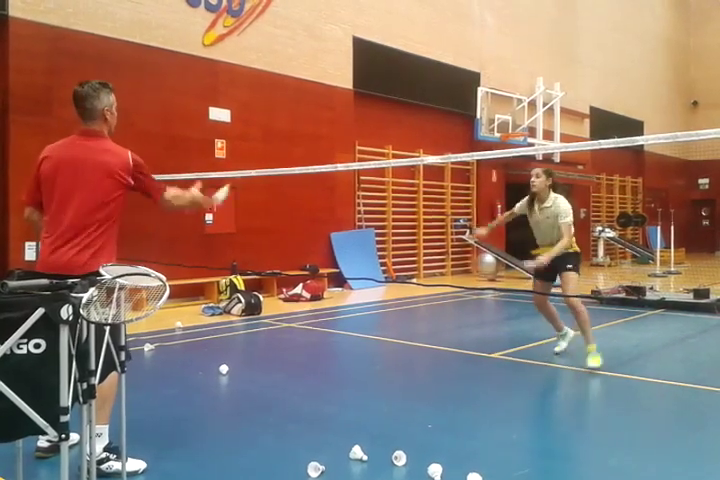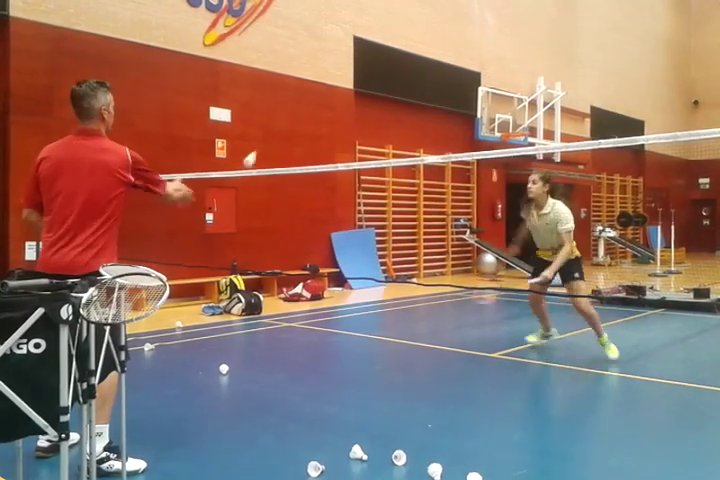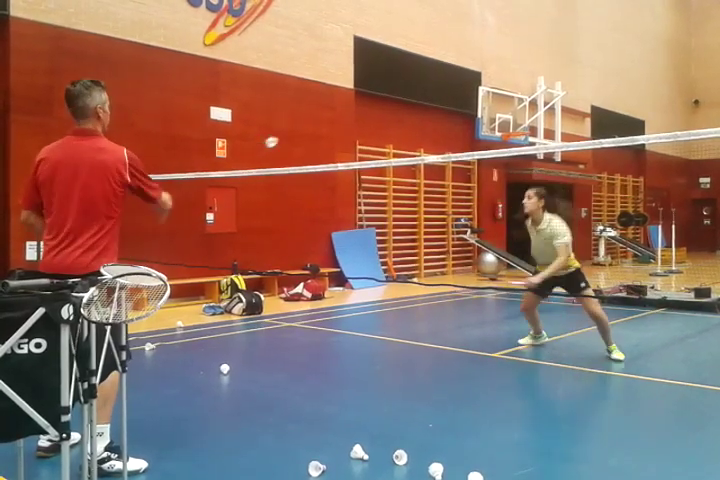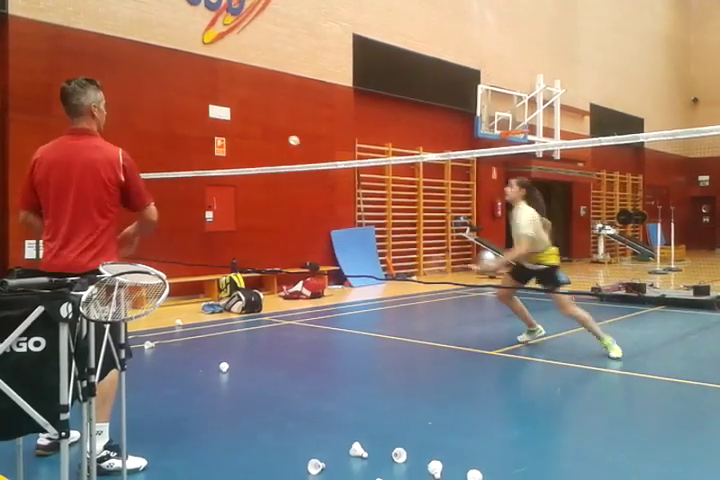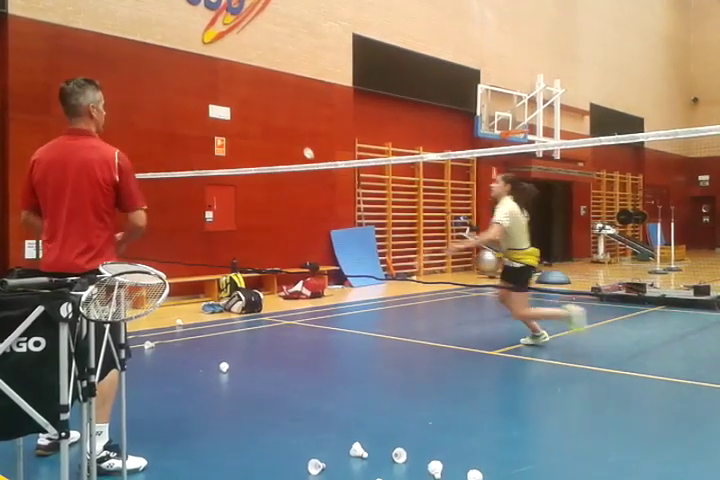
dt=0.1s
person 1, frame 1
left shoulder: (49, 154)
right shoulder: (124, 160)
left elbow: (31, 213)
right elbow: (168, 198)
right wrist: (195, 197)
left hip: (51, 272)
right hip: (92, 274)
right knee: (107, 362)
left ankle: (49, 434)
person 1, frame 2
left shoulder: (48, 154)
right shoulder: (122, 158)
left elbow: (30, 215)
right elbow: (172, 193)
right wrist: (181, 189)
left hip: (52, 271)
right hip: (93, 274)
right knee: (107, 360)
left ankle: (48, 434)
right ankle: (101, 450)
person 1, frame 3
left shoulder: (46, 156)
right shoulder: (120, 158)
left elbow: (29, 217)
right elbow: (163, 203)
right wrist: (166, 200)
left hip: (54, 272)
right hip: (95, 274)
right knee: (109, 362)
left ankle: (50, 435)
right ankle: (102, 450)
person 1, frame 4
left shoulder: (42, 156)
right shoulder: (116, 157)
left elbow: (27, 217)
right elbow: (149, 217)
right wrist: (130, 237)
left hip: (53, 271)
right hip: (94, 273)
right knee: (107, 360)
left ankle: (49, 433)
right ankle: (101, 449)
person 1, frame 5
left shoulder: (41, 157)
right shoulder: (112, 158)
left elbow: (28, 217)
right elbow: (139, 221)
right wrist: (120, 242)
left hip: (54, 271)
right hip: (94, 273)
right knee: (107, 360)
left ankle: (50, 433)
right ankle: (100, 449)
person 2, frame 1
left shoulder: (561, 204)
right shoulder: (528, 202)
left elbow: (567, 238)
right elbow: (510, 214)
left wrist: (548, 256)
right wrist: (488, 228)
left hip: (566, 253)
right hip: (544, 255)
left knee: (572, 300)
right knee: (539, 301)
left ankle: (591, 349)
right ankle: (563, 333)
person 2, frame 2
left shoulder: (560, 210)
right shoulder: (528, 208)
left elbow: (566, 246)
left wrist: (552, 269)
right wrist: (515, 244)
left hip: (567, 258)
right hip: (543, 256)
left knee: (581, 305)
right knee: (535, 300)
left ankle: (604, 340)
right ankle: (547, 331)
person 2, frame 3
left shoulder: (556, 226)
right shoulder: (530, 223)
left elbow: (563, 259)
left wrist: (540, 278)
left hip: (567, 271)
right hip: (545, 269)
left knee: (595, 312)
right knee: (526, 308)
left ankle: (611, 346)
right ankle: (538, 335)
person 2, frame 4
left shoulder: (525, 215)
right shoulder: (517, 211)
left elbow: (523, 249)
right elbow: (546, 226)
left wrist: (501, 262)
left hip: (544, 264)
right hip: (526, 263)
left knee: (567, 308)
right knee: (503, 294)
left ankle: (605, 340)
right ankle: (533, 328)
person 2, frame 5
left shoulder: (505, 208)
right shoulder: (513, 205)
left elbow: (492, 235)
left wrist: (461, 246)
left hip: (520, 261)
right hip: (515, 258)
left knee: (520, 313)
right knee: (503, 297)
left ankle: (570, 313)
right ankle: (537, 333)
